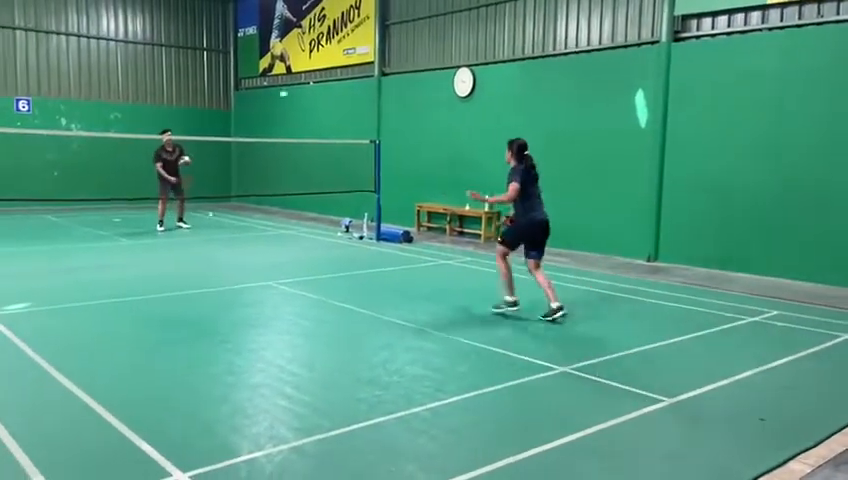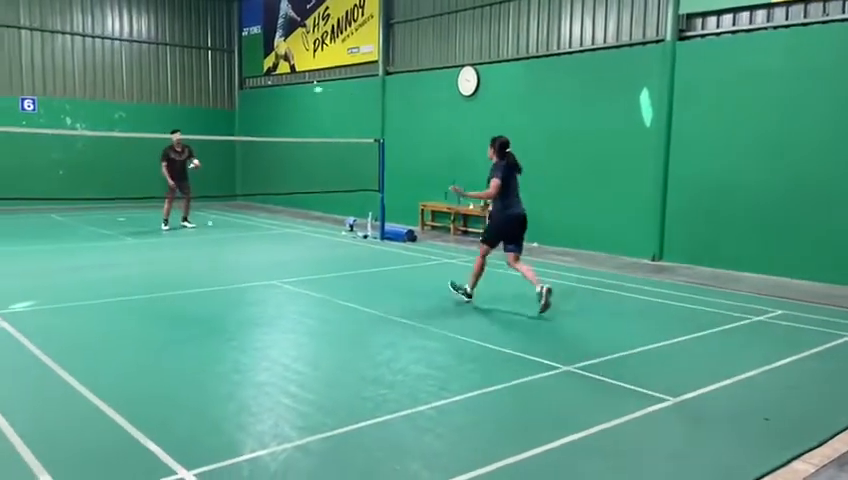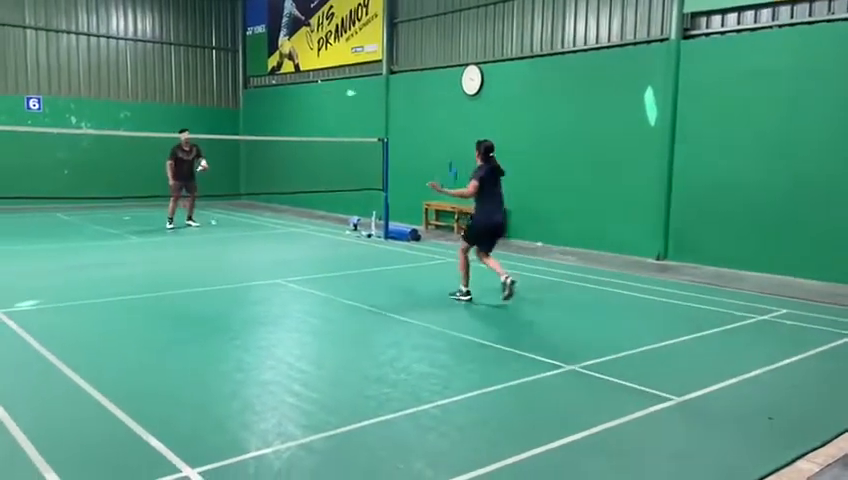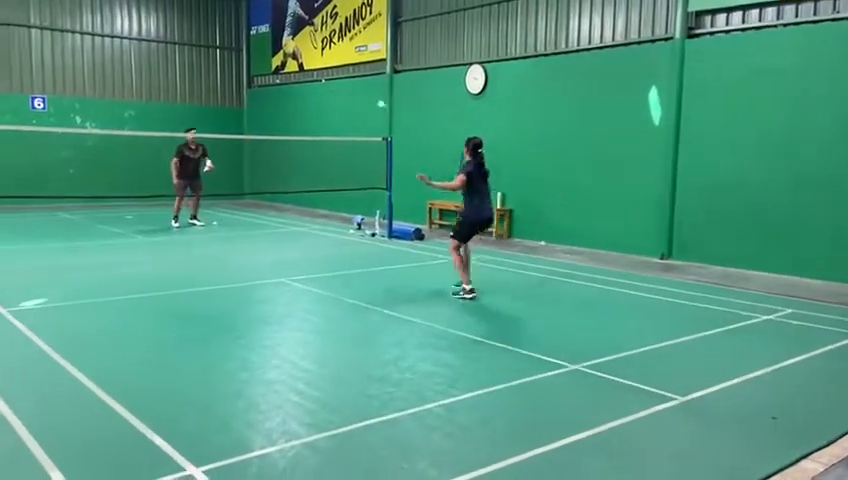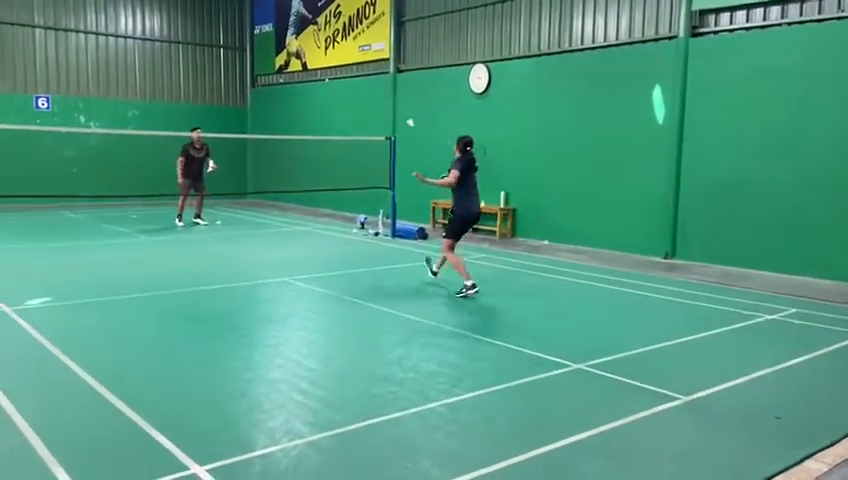
dt=0.1s
person 1, frame 1
left shoulder: (516, 171)
right shoulder: (528, 170)
left elbow: (511, 196)
left wrist: (484, 199)
right wrist: (513, 215)
left hip: (526, 222)
right hip: (541, 223)
left knee: (500, 254)
right knee: (534, 268)
left ankle: (511, 299)
right ankle: (555, 306)
person 1, frame 2
left shoulder: (497, 167)
right shoulder: (510, 167)
left elbow: (492, 192)
left wrist: (466, 194)
right wrist: (492, 205)
left hip: (504, 218)
right hip: (519, 217)
left knee: (482, 253)
right knee: (514, 261)
left ankle: (468, 290)
right ankle: (541, 288)
person 1, frame 3
left shoulder: (480, 171)
right shoulder: (493, 170)
left elbow: (469, 192)
left wrist: (443, 191)
left hip: (484, 220)
right hip: (499, 221)
left knee: (463, 250)
right knee: (483, 255)
left ankle: (464, 291)
right ankle: (506, 278)
person 1, frame 4
left shoulder: (468, 166)
right shoulder: (480, 166)
left elbow: (456, 186)
left wrist: (431, 183)
left hip: (474, 216)
right hip: (487, 215)
left knee: (454, 248)
right knee: (462, 243)
left ankle: (467, 288)
right ankle: (466, 280)
person 1, frame 5
left shoulder: (458, 162)
right shoulder: (469, 163)
left elbow: (451, 181)
left wrist: (426, 180)
right wrist: (448, 176)
left hip: (463, 212)
right hip: (473, 211)
left knee: (447, 249)
right knee: (450, 239)
left ankle: (469, 284)
right ankle: (436, 268)
